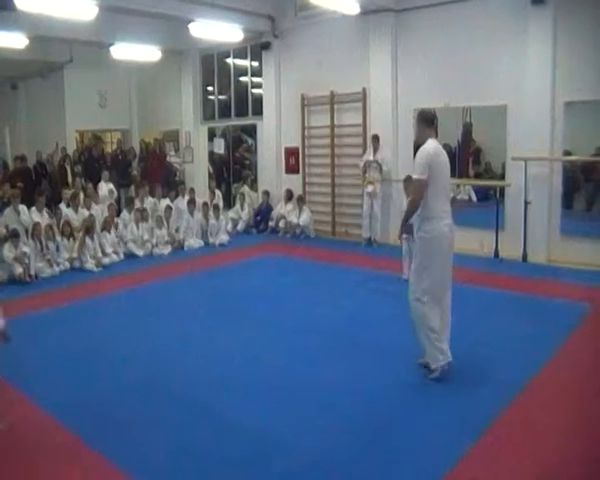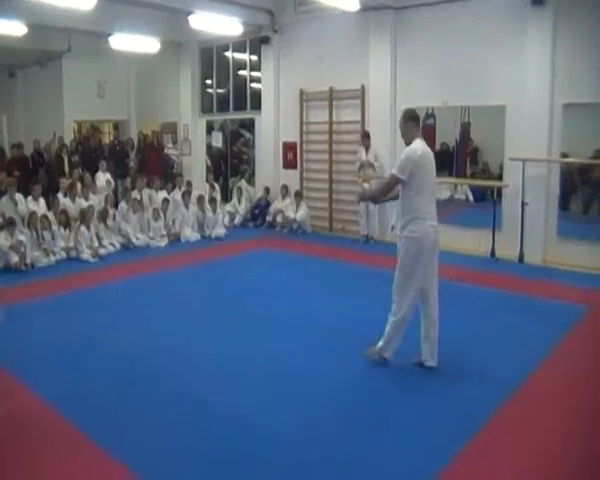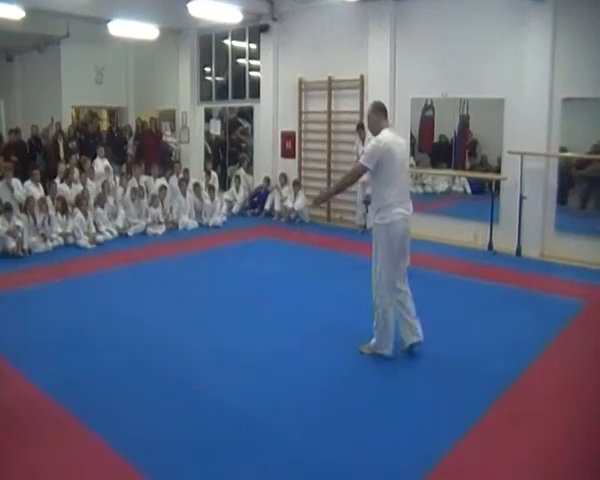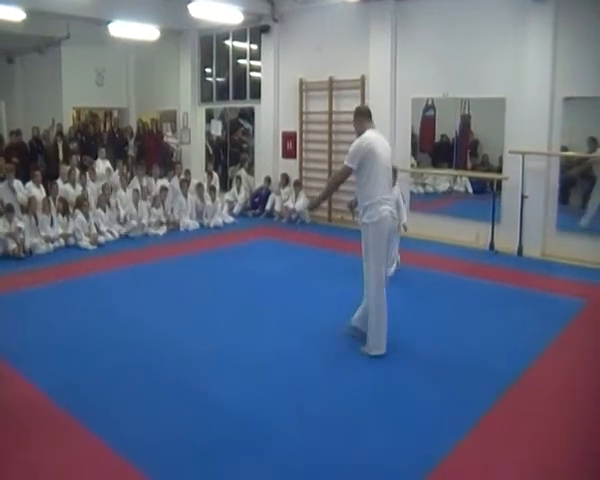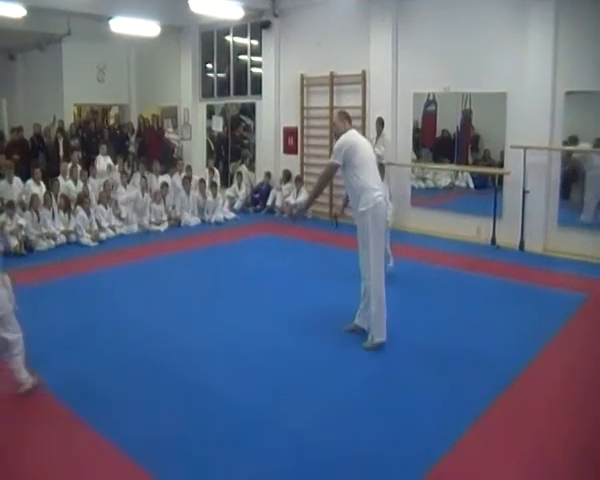
dt=0.4s
person 1, frame 1
left shoulder: (425, 151)
right shoulder: (441, 152)
left elbow: (418, 195)
left wrist: (404, 222)
right wrist: (414, 221)
left hip: (430, 231)
right hip: (445, 229)
left knee: (419, 296)
right knee: (441, 296)
left ankle: (439, 356)
right ankle: (436, 354)
person 1, frame 2
left shoulder: (412, 152)
right shoulder: (425, 150)
left elbow: (389, 185)
left wrist: (368, 195)
right wrist: (380, 197)
left hip: (415, 233)
right hip: (429, 230)
left knee: (403, 296)
right knee: (428, 296)
left ankle: (384, 349)
right ankle: (429, 355)
person 1, frame 3
left shoulder: (380, 143)
right shoulder: (399, 141)
left elbow: (353, 176)
left wrist: (326, 194)
right wrist: (375, 198)
left hip: (387, 220)
right hip: (402, 218)
left knee: (383, 285)
right knee: (398, 281)
left ankle: (381, 344)
right ankle: (412, 334)
person 1, frame 4
left shoulder: (362, 143)
right shoulder: (382, 141)
left elbow: (339, 177)
left wrist: (318, 200)
right wrist: (358, 200)
left hip: (374, 217)
right hip: (387, 214)
left knee: (374, 281)
right knee: (373, 278)
left ankle: (376, 344)
right ankle: (361, 323)
person 1, frame 5
left shoulder: (345, 141)
right shoulder: (360, 140)
left elbow: (326, 177)
left wrist: (306, 204)
left hip: (369, 206)
right hip: (372, 205)
left knee: (373, 270)
right knee: (367, 268)
left ankle: (377, 333)
right ankle: (363, 321)
